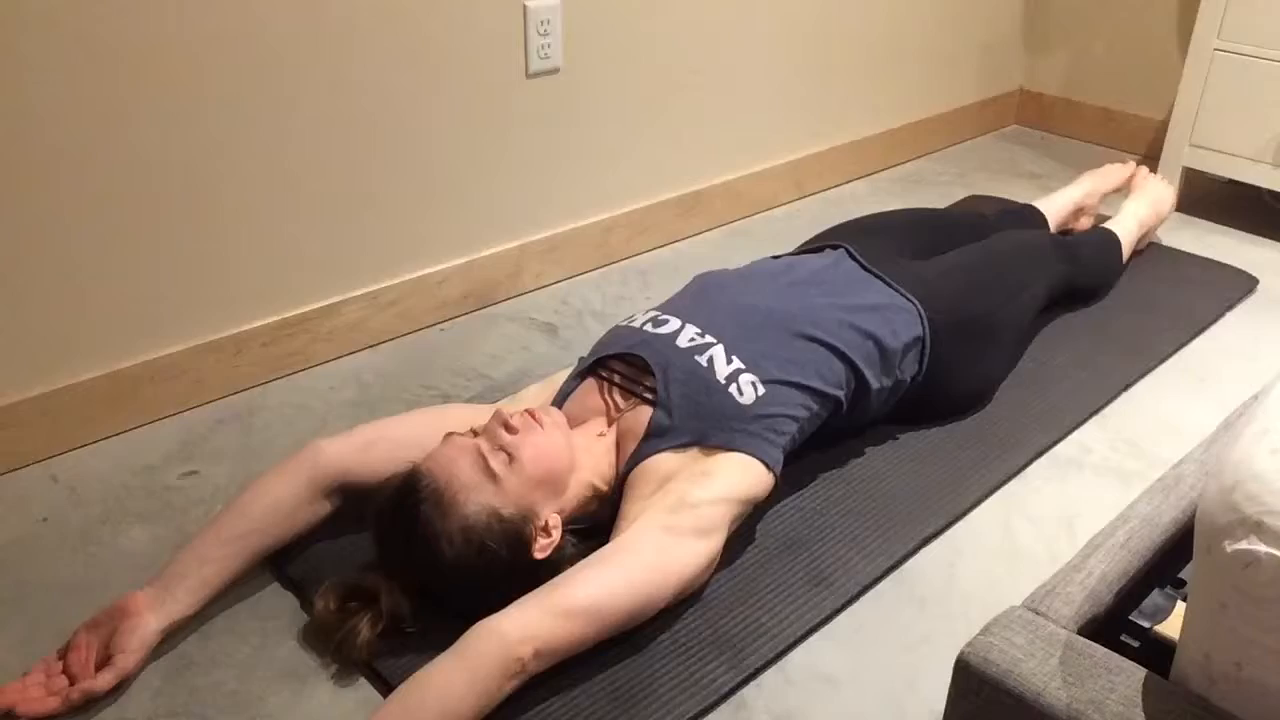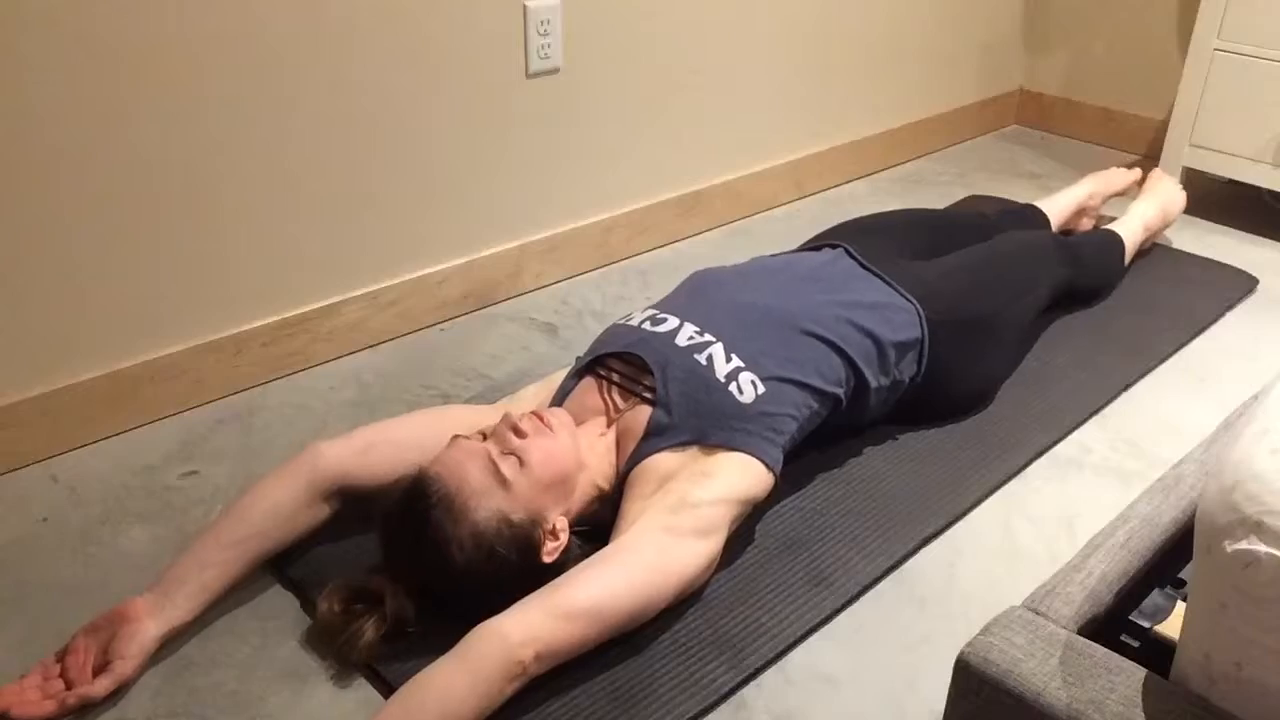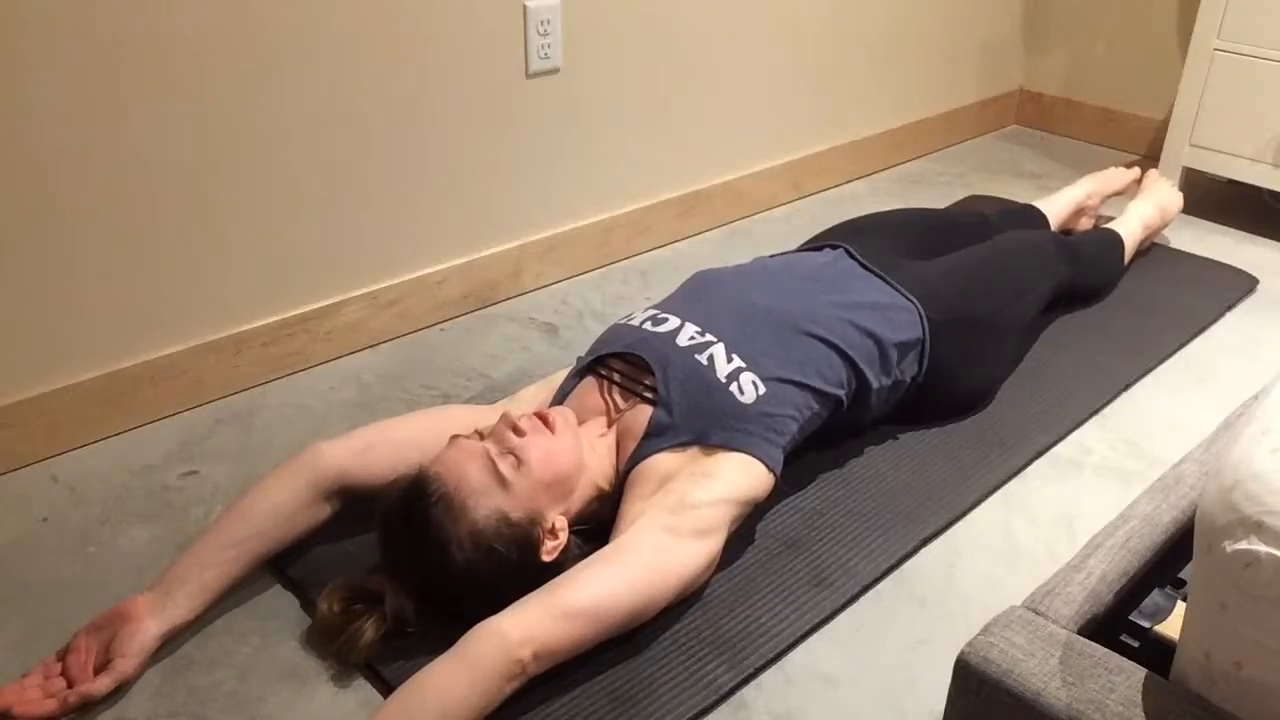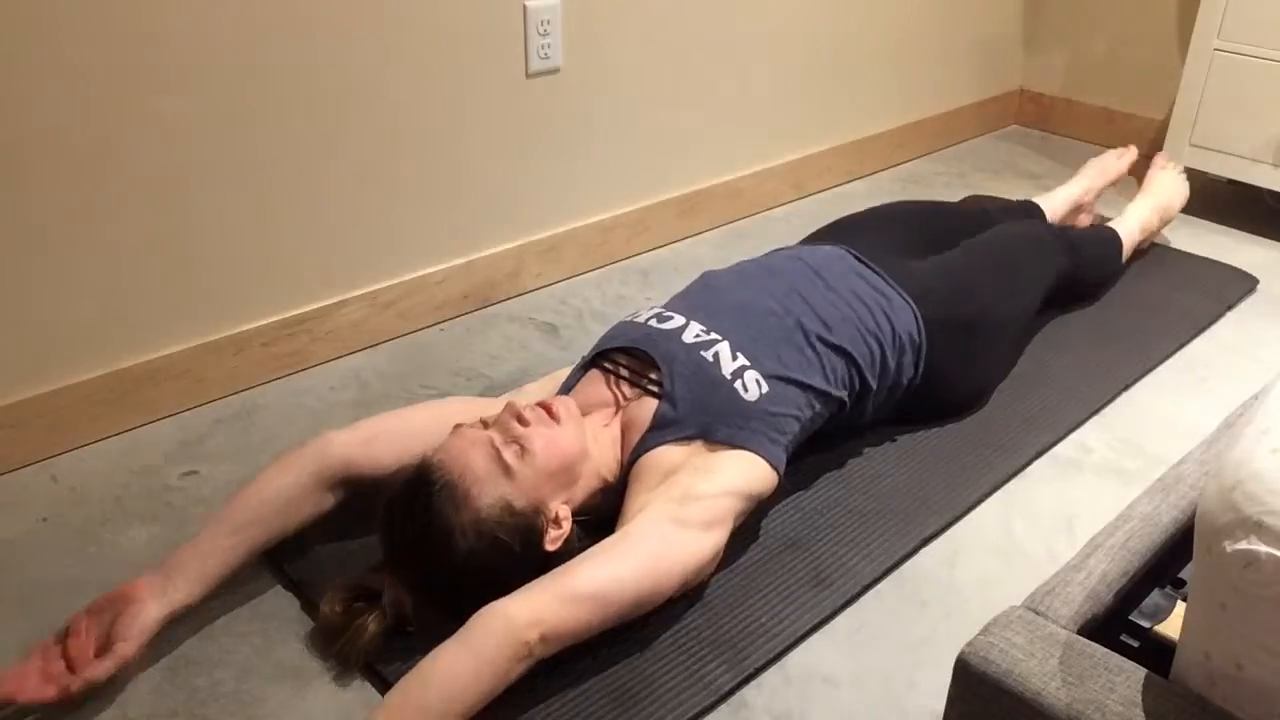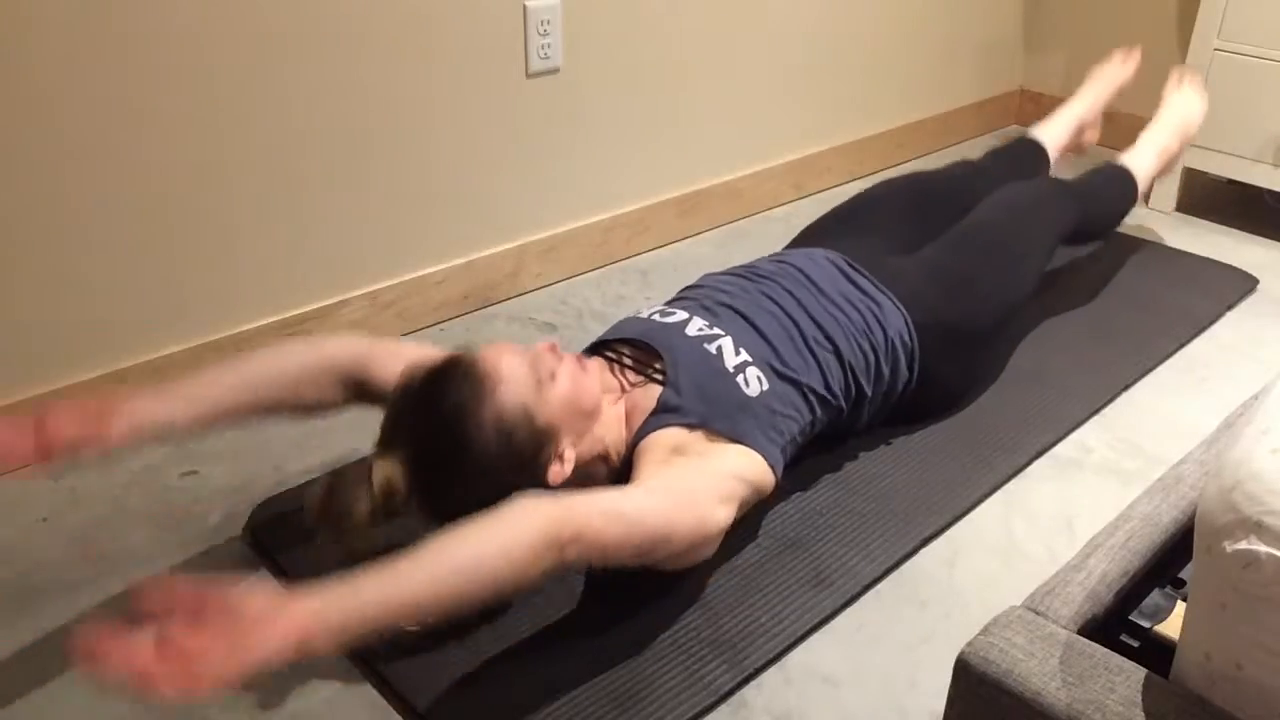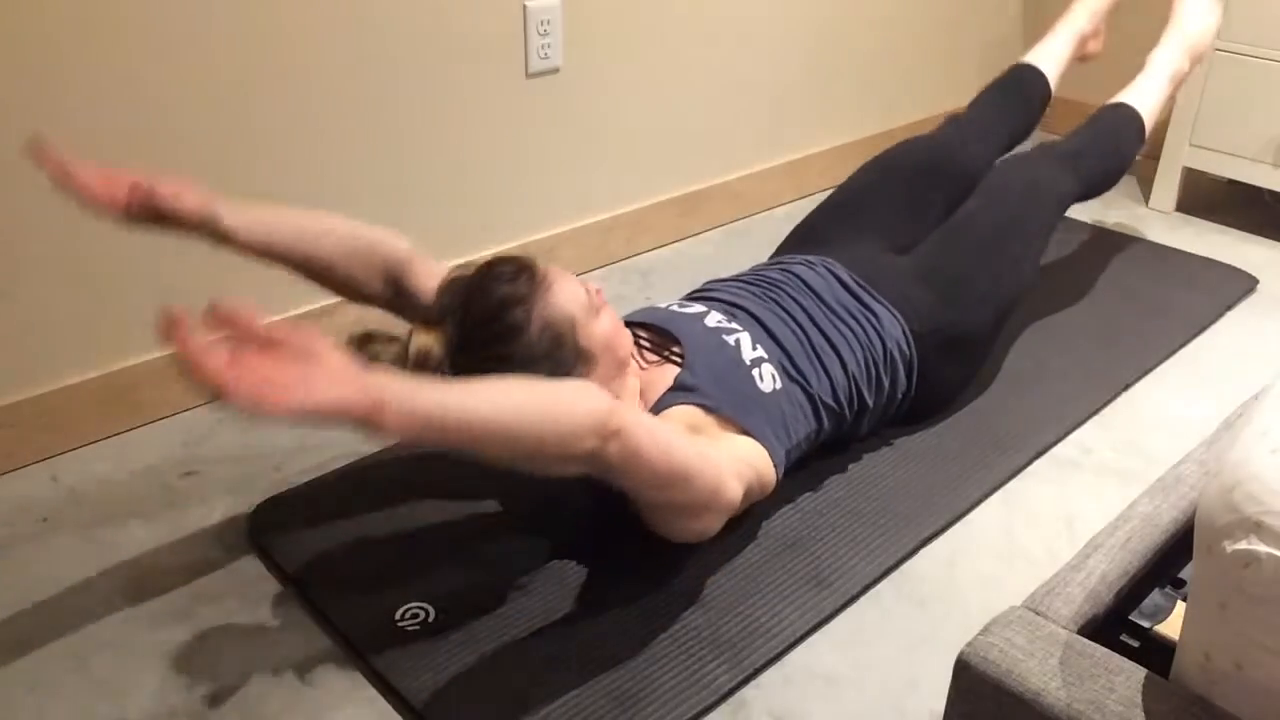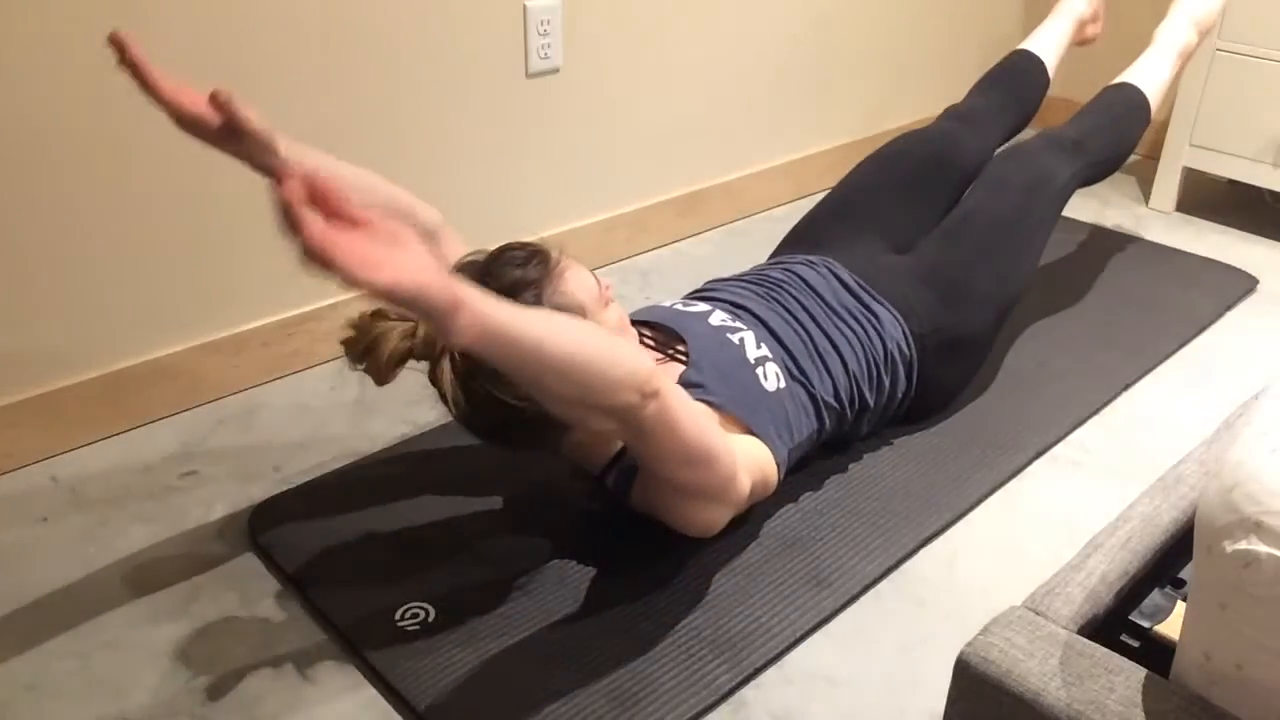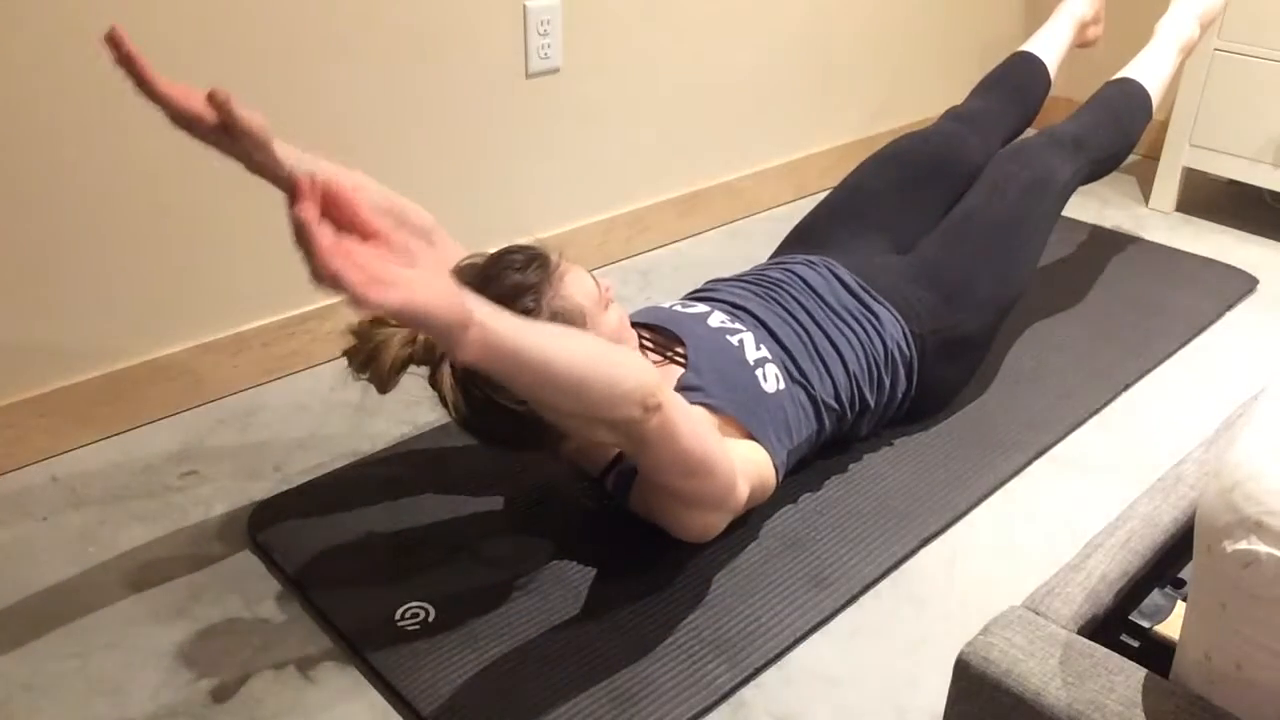
dt=0.3s
person 1, frame 1
left shoulder: (556, 412)
right shoulder: (685, 500)
left hip: (833, 267)
right hip: (920, 336)
left knee: (978, 221)
right knee: (1042, 263)
left ankle: (1085, 201)
right ankle: (1126, 218)
person 1, frame 2
left shoulder: (565, 404)
right shoulder: (682, 500)
left hip: (836, 264)
right hip: (916, 330)
left knee: (976, 218)
right knee: (1045, 259)
left ankle: (1082, 198)
right ankle: (1130, 215)
person 1, frame 3
left shoulder: (558, 407)
right shoulder: (685, 498)
left hip: (831, 265)
right hip: (920, 335)
left knee: (974, 218)
right knee: (1041, 263)
left ankle: (1085, 198)
right ankle: (1130, 219)
person 1, frame 4
left shoulder: (572, 399)
right shoulder: (690, 492)
left elbow: (339, 453)
right elbow: (528, 622)
left hip: (829, 266)
right hip: (922, 333)
left knee: (983, 215)
right knee: (1039, 253)
left ankle: (1082, 191)
right ankle: (1136, 212)
person 1, frame 5
left shoulder: (581, 381)
right shoulder: (682, 486)
left elbow: (356, 356)
right elbow: (559, 536)
left wrist: (143, 407)
left hip: (808, 276)
right hip: (901, 337)
left knee: (971, 184)
right knee: (1021, 219)
left ankle: (1076, 119)
right ankle: (1147, 148)
person 1, frame 6
left shoulder: (596, 362)
right shoulder: (696, 473)
left elbow: (397, 263)
right elbow: (600, 433)
left wrist: (203, 210)
right wrist: (366, 396)
left hip: (814, 272)
right hip: (907, 334)
left knee: (966, 141)
right knee: (1046, 174)
person 1, frame 7
left shoulder: (594, 359)
right shoulder: (697, 476)
left elbow: (427, 234)
right elbow: (640, 391)
left wrist: (256, 147)
right wrist: (446, 299)
left hip: (807, 274)
right hip: (910, 334)
left knee: (962, 138)
right knee: (1041, 164)
person 1, frame 8
left shoulder: (596, 379)
right shoulder: (694, 481)
left elbow: (421, 238)
right elbow: (642, 403)
left wrist: (256, 149)
right wrist: (453, 315)
left hip: (811, 274)
right hip: (908, 331)
left knee: (966, 134)
right knee: (1044, 160)
